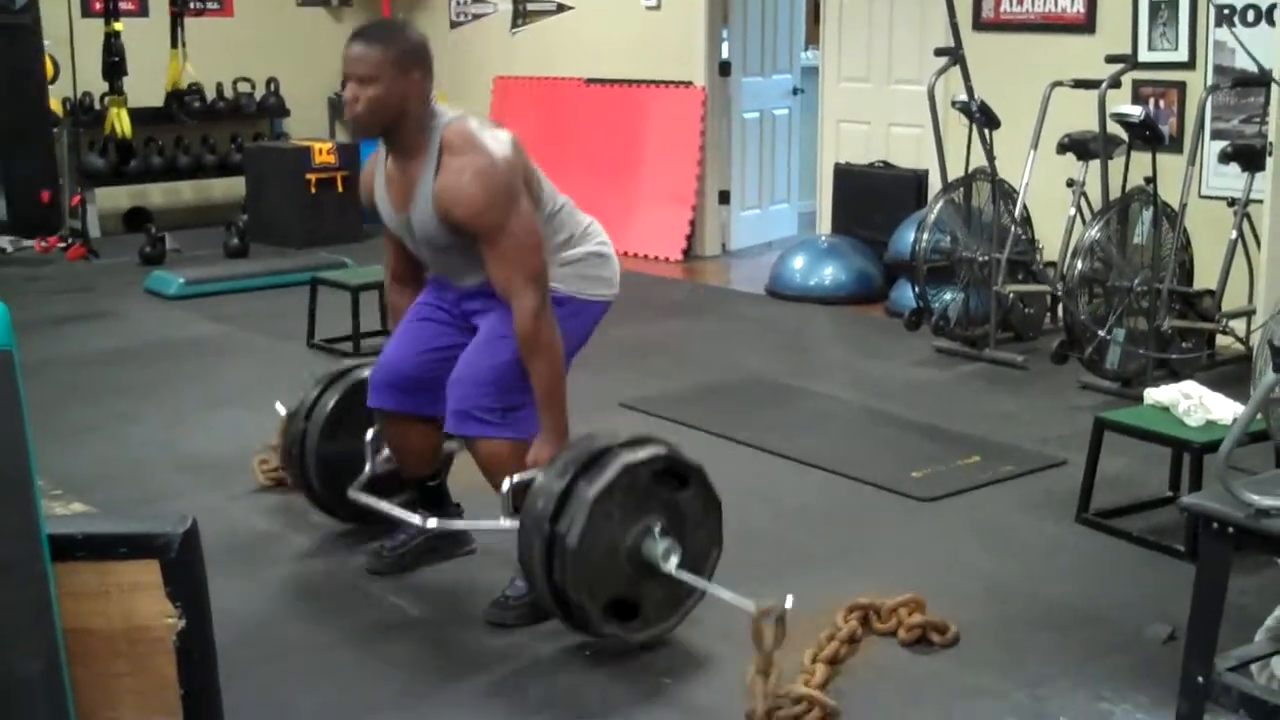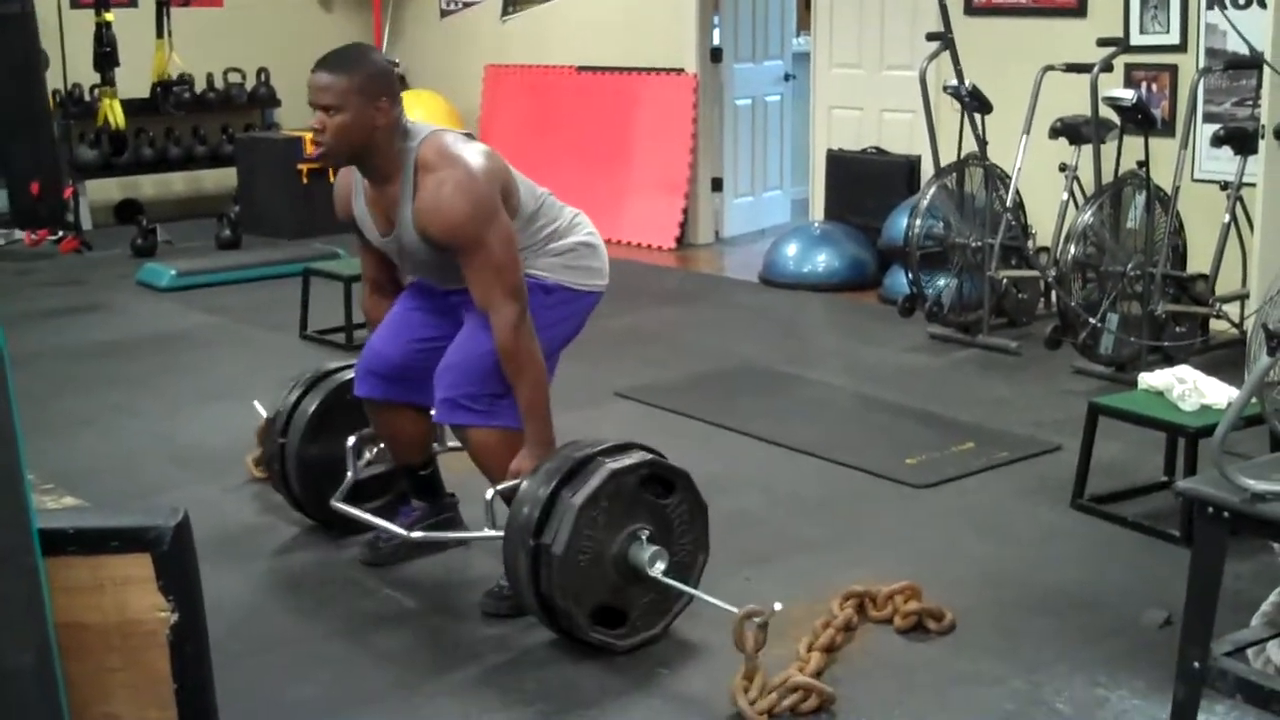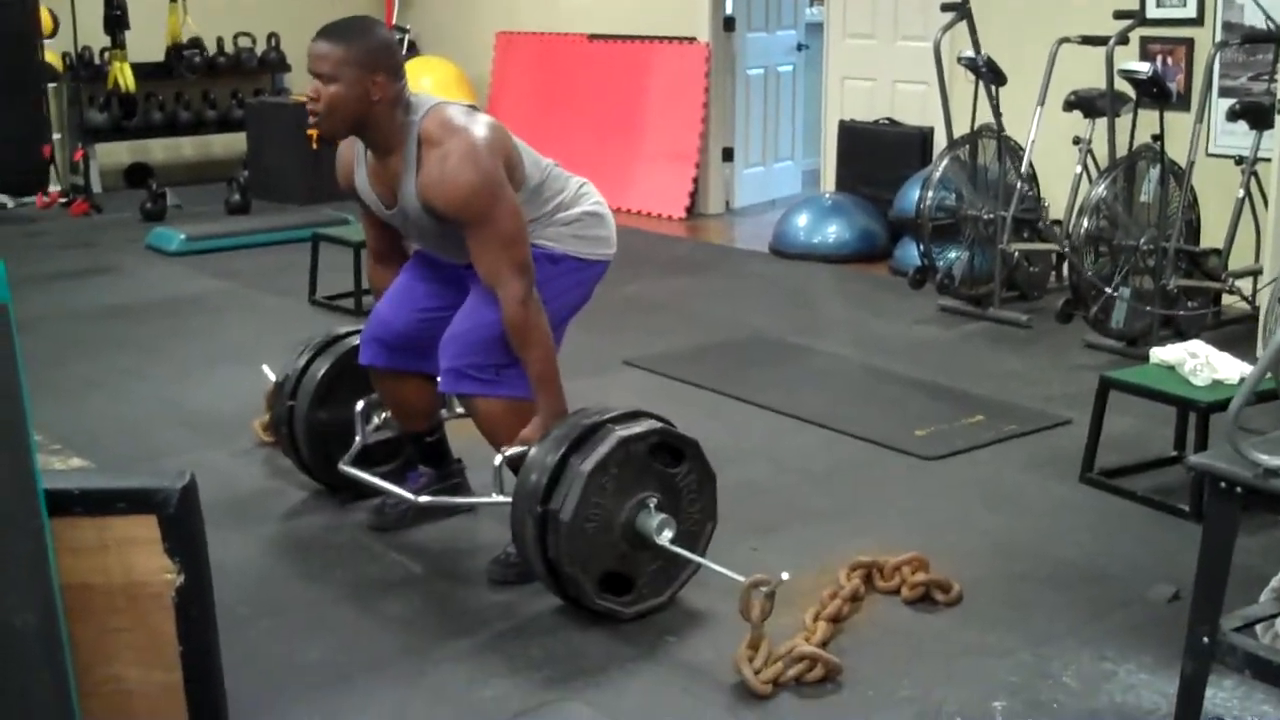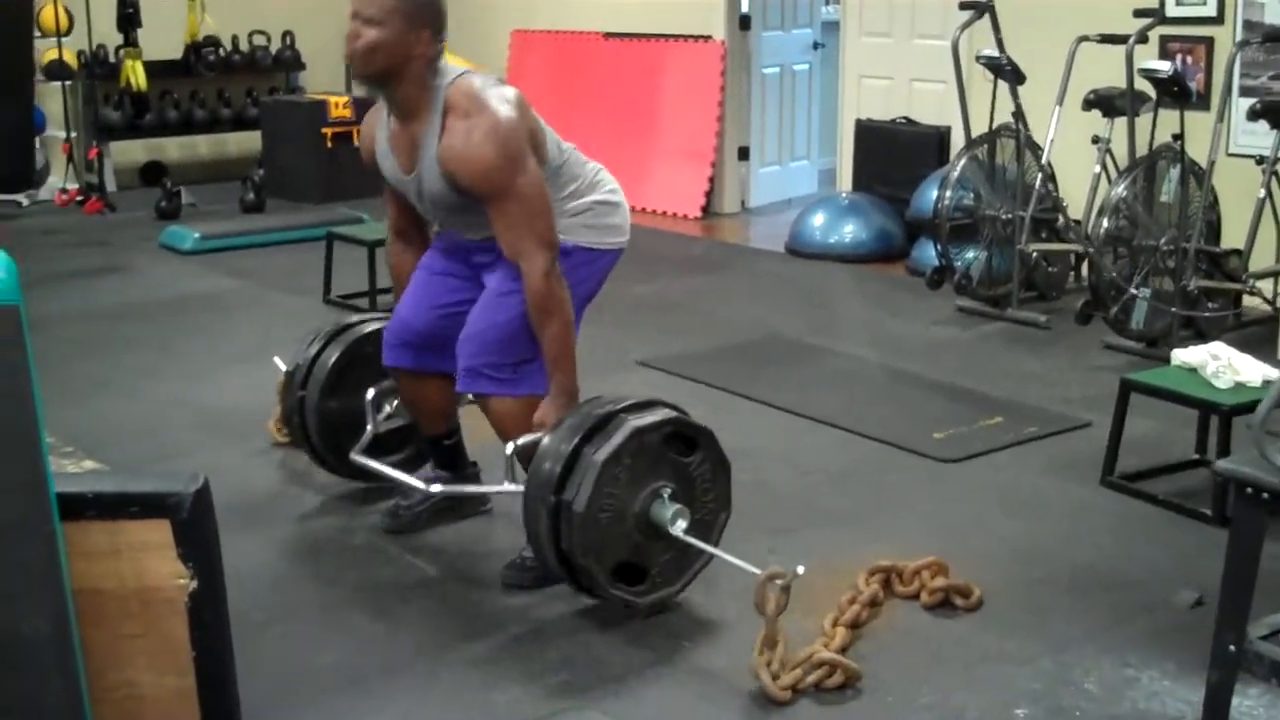
dt=0.5s
person 1, frame 1
left shoulder: (473, 169)
right shoulder: (378, 169)
left elbow: (529, 304)
right elbow: (404, 278)
left wrist: (554, 438)
right wrist: (411, 352)
left hip: (564, 278)
left knee: (479, 408)
right knee: (392, 386)
right ankle: (438, 520)
person 1, frame 2
left shoulder: (451, 184)
right shoulder: (351, 186)
left elbow: (508, 316)
right elbow: (380, 287)
left wrist: (539, 447)
right wrist: (396, 352)
left hip: (552, 269)
right hip: (460, 272)
left knee: (468, 395)
right knee: (380, 375)
right ankle: (432, 509)
person 1, frame 3
left shoulder: (454, 159)
right shoulder: (354, 157)
left elbow: (516, 290)
right elbow: (385, 256)
left wrist: (551, 417)
right wrist: (401, 320)
left hip: (561, 238)
right hip: (470, 240)
left knee: (474, 364)
right knee: (386, 343)
right ankle: (439, 475)
person 1, frame 4
left shoulder: (479, 127)
right shoulder: (379, 126)
left elbow: (538, 262)
right elbow: (405, 236)
left wrist: (563, 395)
right wrist: (410, 313)
left hip: (573, 228)
right hip: (476, 229)
left knee: (491, 362)
right knee: (408, 344)
right ankle: (453, 478)
